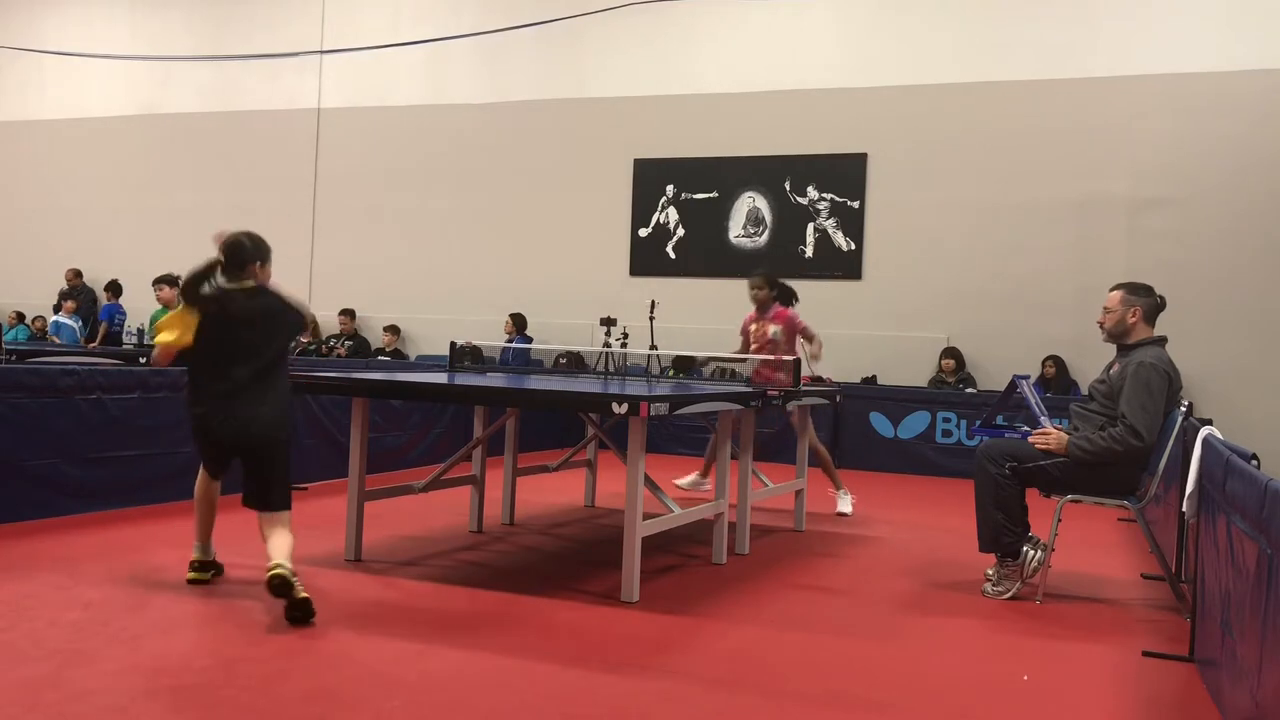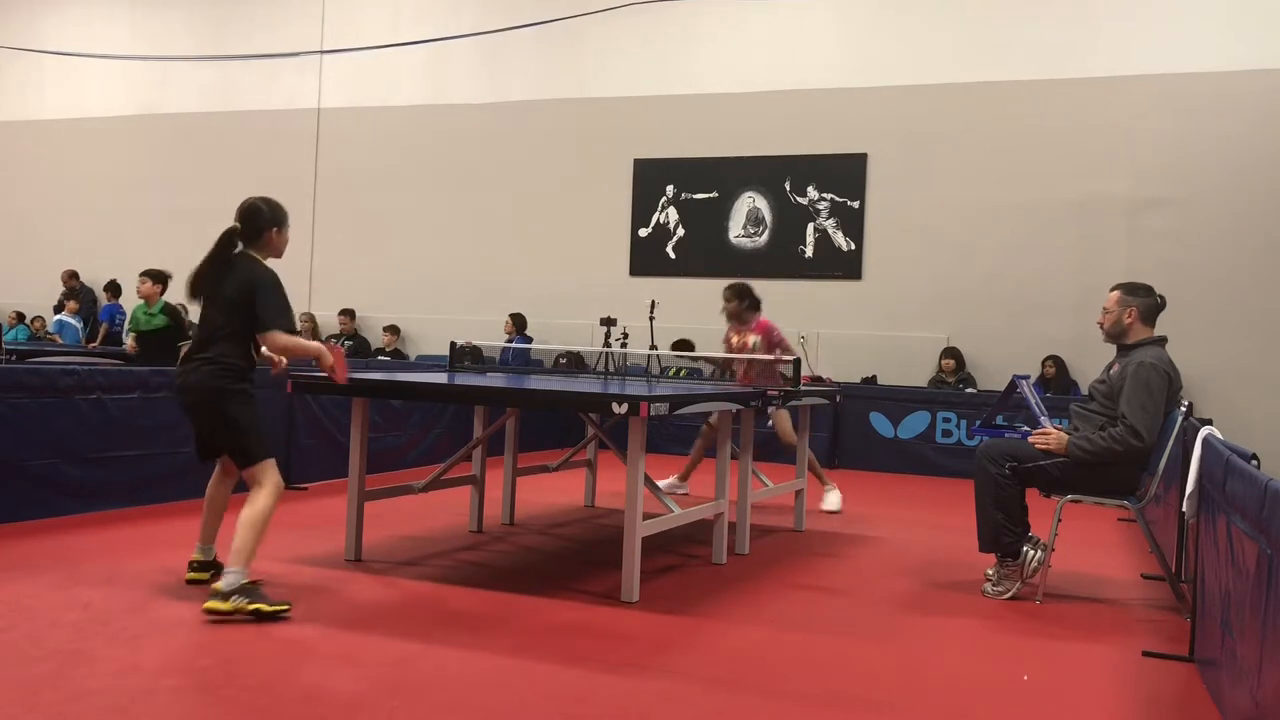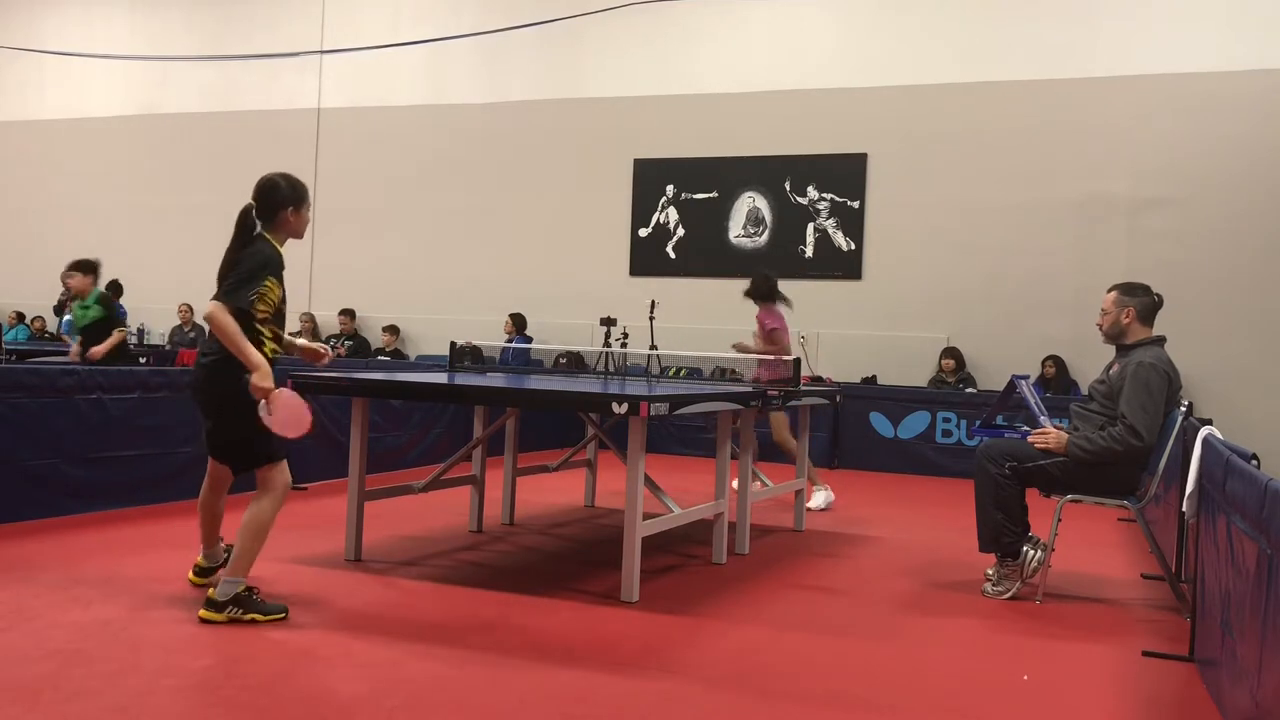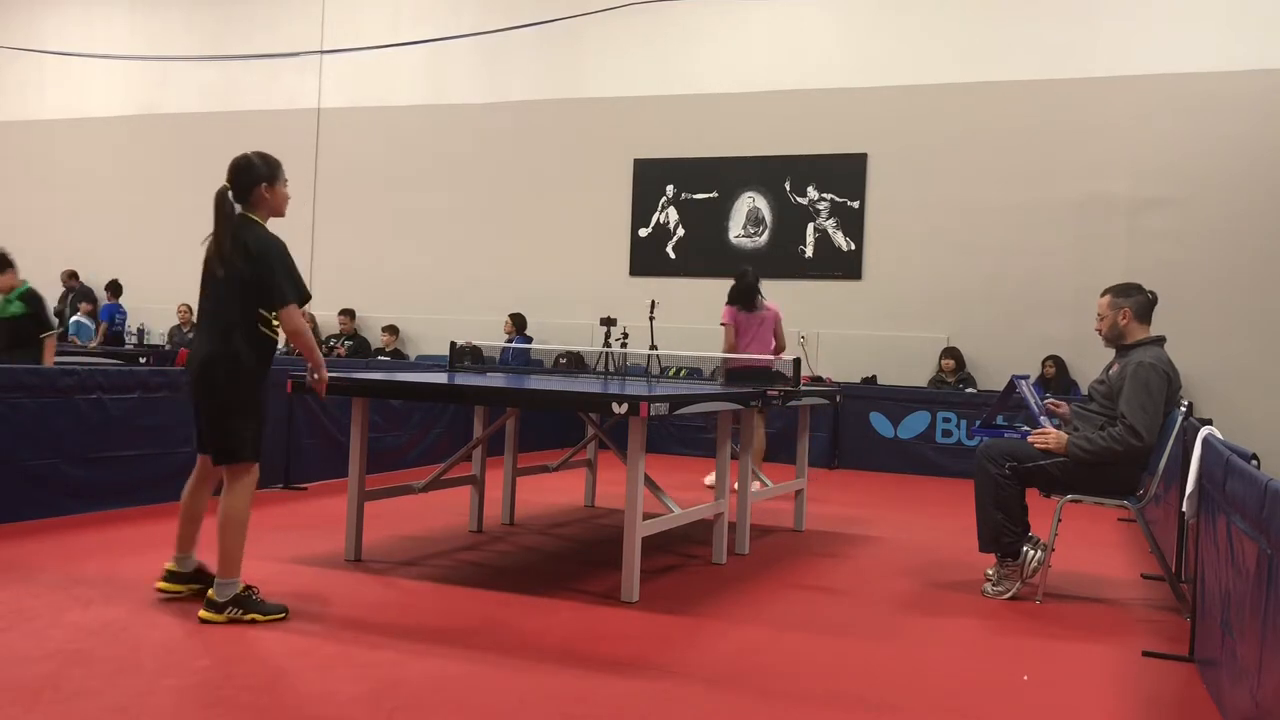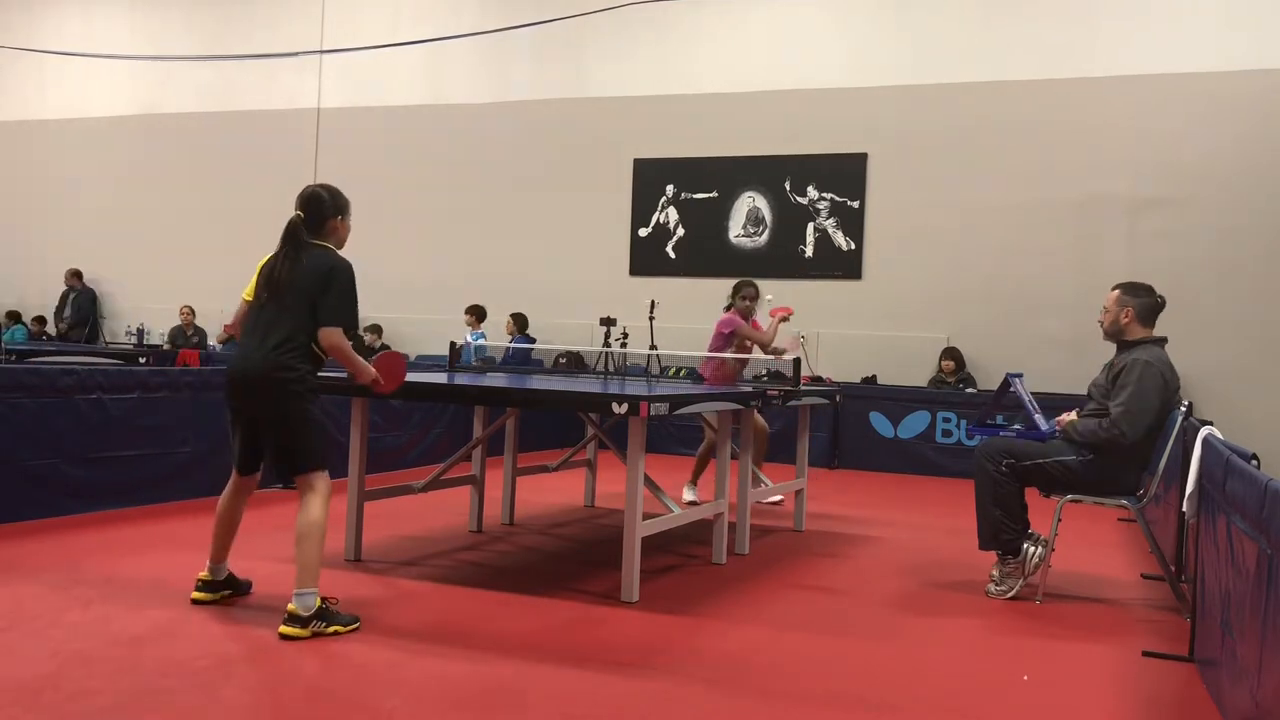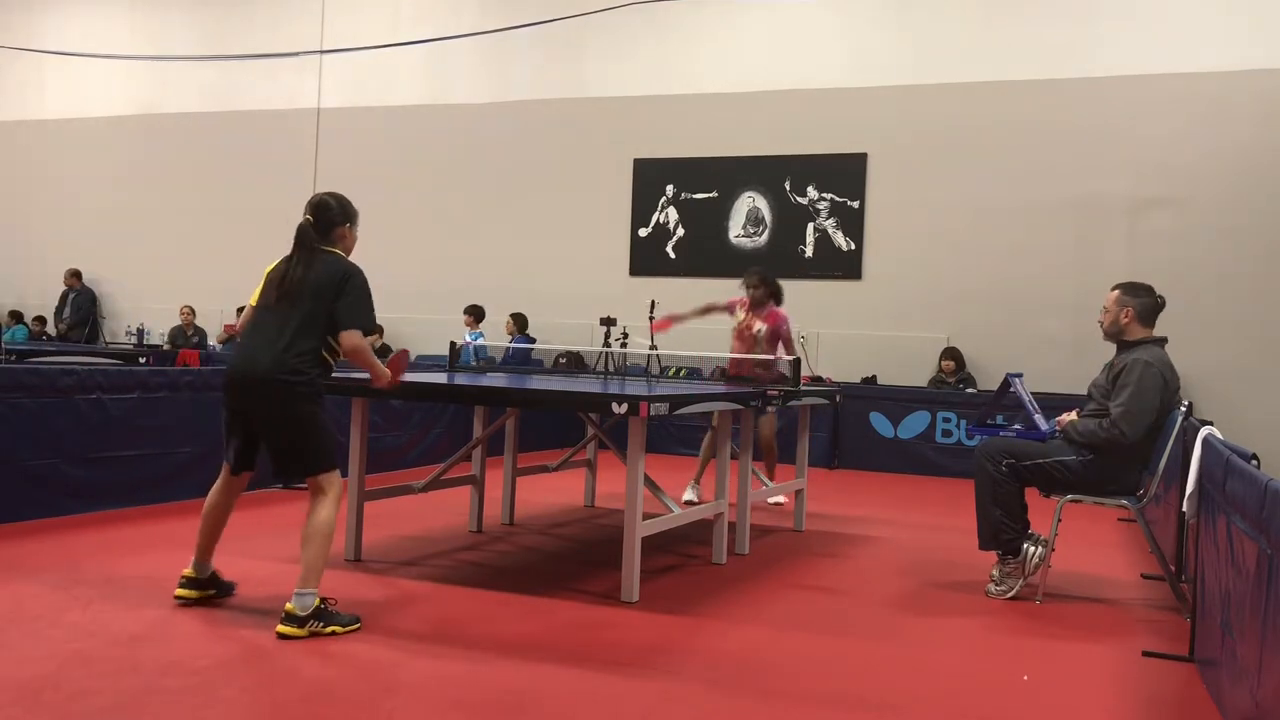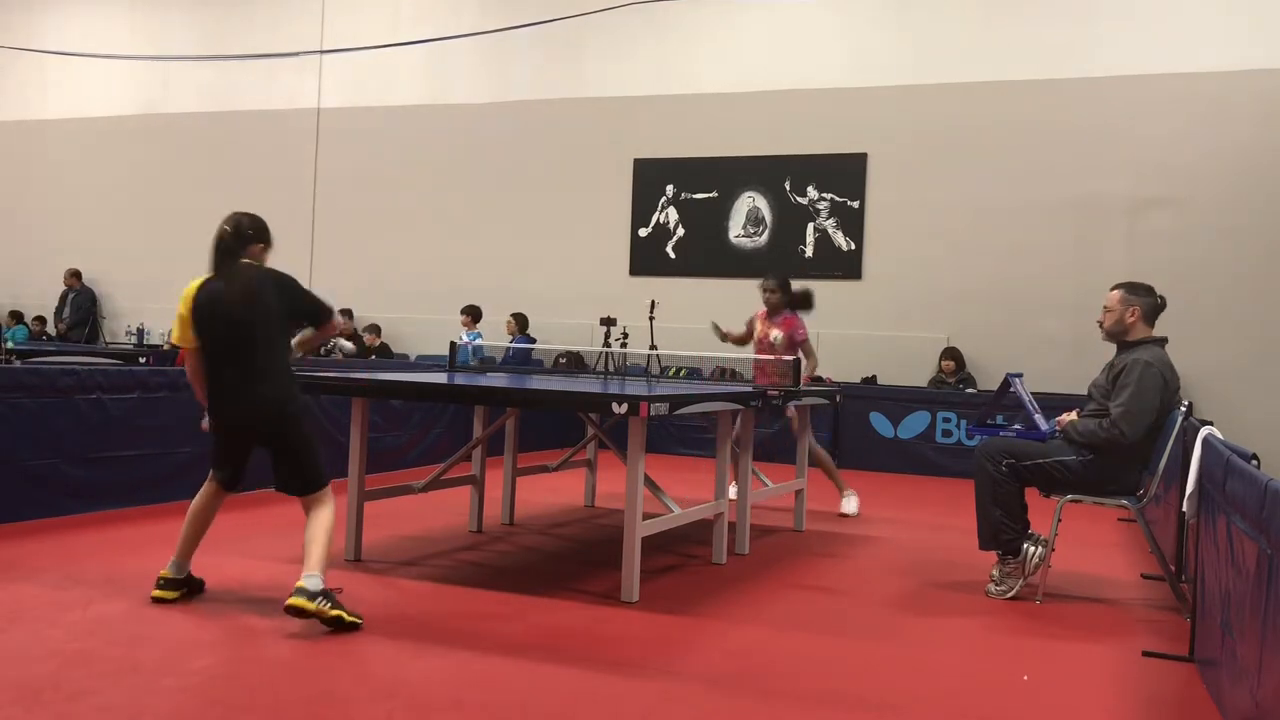
dt=0.4s
person 1, frame 1
left shoulder: (201, 305)
right shoulder: (273, 304)
left elbow: (160, 359)
right elbow: (299, 320)
left hip: (214, 421)
right hip: (267, 424)
left knee: (211, 473)
right knee: (275, 521)
left ankle: (203, 560)
right ankle: (282, 569)
person 1, frame 2
left shoulder: (218, 268)
right shoulder: (263, 278)
right elbow: (275, 341)
left wrist: (259, 352)
right wrist: (319, 349)
left hip: (194, 382)
right hip: (222, 387)
left knee: (228, 464)
right knee: (267, 483)
left ankle: (204, 559)
right ankle: (231, 588)
person 1, frame 3
left shoulder: (260, 252)
right shoulder: (262, 257)
right elbow: (216, 312)
left wrist: (297, 347)
right wrist: (257, 365)
left hip: (221, 379)
right hip: (231, 382)
left knee: (221, 472)
right knee: (275, 482)
left ankle: (210, 559)
right ankle: (227, 595)
person 1, frame 4
left shoulder: (227, 236)
right shoulder: (267, 245)
right elbow: (291, 318)
right wrist: (317, 364)
left hip: (209, 363)
right hip: (235, 370)
left knee: (208, 467)
right knee: (242, 475)
left ankle: (181, 568)
right ankle: (226, 595)
person 1, frame 5
left shoulder: (275, 260)
right shoulder: (335, 267)
left elbow: (238, 323)
right elbow: (330, 338)
right wrist: (361, 370)
left hip: (242, 375)
right hip: (284, 383)
left knee: (243, 476)
right knee: (315, 486)
left ankle: (214, 577)
right ankle: (304, 608)
person 1, frame 6
left shoulder: (284, 266)
right shoulder: (347, 273)
left elbow: (244, 326)
right elbow: (349, 342)
right wrist: (378, 371)
left hip: (242, 376)
right hip: (288, 385)
left knee: (233, 474)
right knee: (326, 487)
left ankle: (199, 575)
right ankle: (303, 608)
person 1, frame 7
left shoulder: (198, 294)
right shoulder: (275, 282)
left elbow: (194, 367)
right elbow: (330, 325)
left wrist: (210, 410)
right wrist: (298, 344)
left hip: (229, 409)
right hip: (278, 406)
left knee: (218, 485)
right knee: (321, 500)
left ankle: (175, 576)
right ankle: (311, 588)
person 2, frame 1
left shoulder: (1147, 365)
right shoulder: (1131, 357)
left elbow: (1133, 438)
left wrist: (1070, 445)
right wrist: (1066, 433)
left hip: (1108, 468)
right hip: (1094, 456)
left knee: (994, 455)
right knee: (996, 451)
left ankle: (1013, 554)
right ankle: (1019, 545)
person 2, frame 2
left shoulder: (1147, 366)
right shoulder: (1132, 357)
left elbow: (1133, 438)
left wrist: (1070, 445)
right wrist: (1067, 434)
left hip: (1107, 469)
right hip: (1094, 456)
left knee: (994, 455)
right knee: (997, 451)
left ankle: (1013, 554)
right ankle: (1020, 545)
person 2, frame 3
left shoulder: (1146, 365)
right shoulder: (1131, 357)
left elbow: (1133, 438)
left wrist: (1070, 444)
right wrist: (1069, 433)
left hip: (1107, 469)
right hip: (1094, 456)
left knee: (994, 455)
right knee: (998, 451)
left ankle: (1013, 554)
right ankle: (1019, 545)
person 2, frame 4
left shoulder: (1146, 366)
right shoulder: (1131, 357)
left elbow: (1134, 438)
left wrist: (1071, 444)
right wrist: (1073, 415)
left hip: (1107, 469)
right hip: (1094, 456)
left knee: (994, 455)
right knee: (998, 451)
left ankle: (1013, 554)
right ankle: (1020, 545)
person 2, frame 5
left shoulder: (1144, 364)
right shoulder: (1133, 356)
left elbow: (1120, 431)
left wrist: (1072, 427)
right wrist: (1077, 419)
left hip: (1105, 466)
right hip: (1095, 454)
left knee: (993, 453)
right knee: (998, 449)
left ankle: (1013, 551)
right ankle: (1020, 542)
person 2, frame 6
left shoulder: (1144, 365)
right shoulder: (1134, 356)
left elbow: (1120, 431)
left wrist: (1072, 427)
right wrist: (1077, 420)
left hip: (1105, 467)
right hip: (1095, 454)
left knee: (993, 453)
right knee: (998, 450)
left ankle: (1014, 551)
right ankle: (1020, 542)
person 2, frame 7
left shoulder: (1145, 365)
right shoulder: (1133, 356)
left elbow: (1120, 432)
left wrist: (1073, 427)
right wrist: (1078, 419)
left hip: (1106, 467)
right hip: (1095, 454)
left knee: (993, 454)
right knee: (998, 449)
left ankle: (1014, 551)
right ankle: (1020, 543)
person 3, frame 1
left shoulder: (787, 316)
right shoulder: (750, 320)
left elbow: (815, 339)
right elbow: (742, 354)
left wrist: (815, 350)
left knee: (809, 441)
right knee: (723, 427)
left ankle: (841, 492)
right ankle: (702, 478)
person 3, frame 2
left shoulder: (765, 327)
right shoulder: (732, 330)
left elbow: (793, 357)
right elbow: (729, 364)
left wrist: (768, 360)
left knee: (790, 440)
right knee: (708, 431)
left ankle: (829, 488)
right ankle: (680, 481)
person 3, frame 3
left shoulder: (766, 316)
right shoulder: (769, 314)
left elbow: (784, 350)
left wrist: (752, 349)
right hip: (769, 381)
left knee: (782, 438)
left ankle: (820, 488)
person 3, frame 4
left shoulder: (731, 310)
right shoulder: (771, 310)
left elbow: (729, 345)
right elbow: (781, 345)
left wrist: (723, 366)
left hip: (738, 370)
right hip: (764, 371)
right knee: (757, 425)
right ankle: (753, 477)
person 3, frame 5
left shoulder: (752, 324)
right shoulder: (729, 320)
left elbow: (768, 350)
right elbow: (765, 340)
left wrist: (782, 350)
right wrist: (776, 320)
right hip: (709, 385)
left knee: (762, 430)
right knee: (713, 439)
right ankle: (691, 486)
person 3, frame 6
left shoulder: (778, 318)
right shoulder: (740, 305)
left elbow: (792, 354)
right elbow: (713, 307)
right wrist: (686, 315)
left hip: (763, 382)
right hip: (735, 378)
left knee: (767, 438)
right knee: (716, 429)
right ankle: (694, 484)
person 3, frame 7
left shoulder: (794, 324)
right shoulder: (759, 317)
left elbow: (811, 360)
right elbow: (743, 340)
left wrist: (803, 380)
right wrist: (727, 337)
left knee: (808, 445)
right knee: (738, 436)
left ankle: (847, 492)
right ankle: (738, 483)
